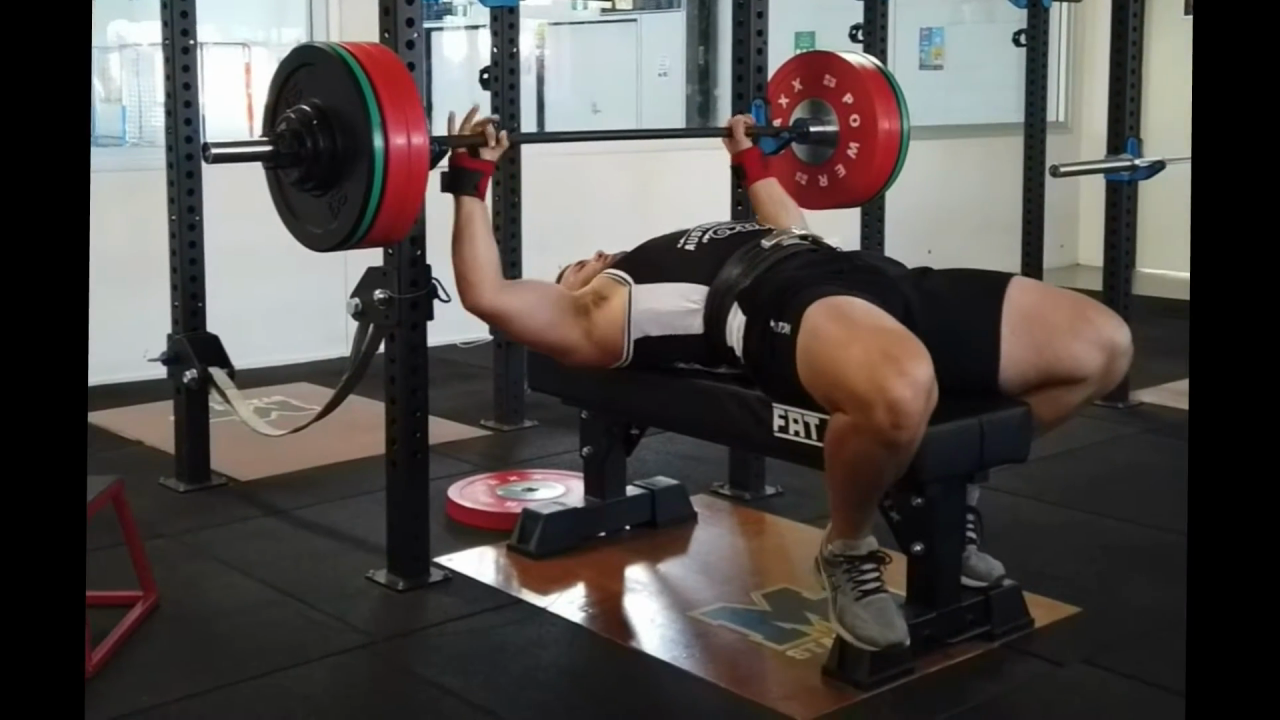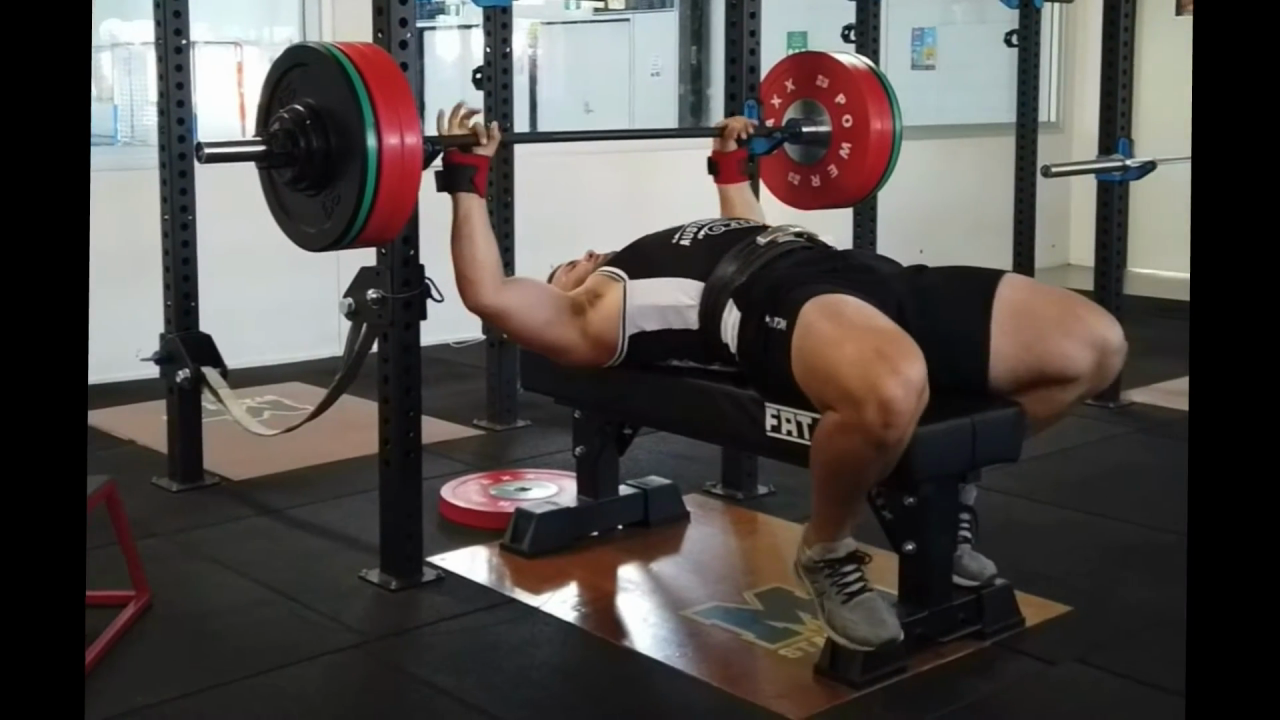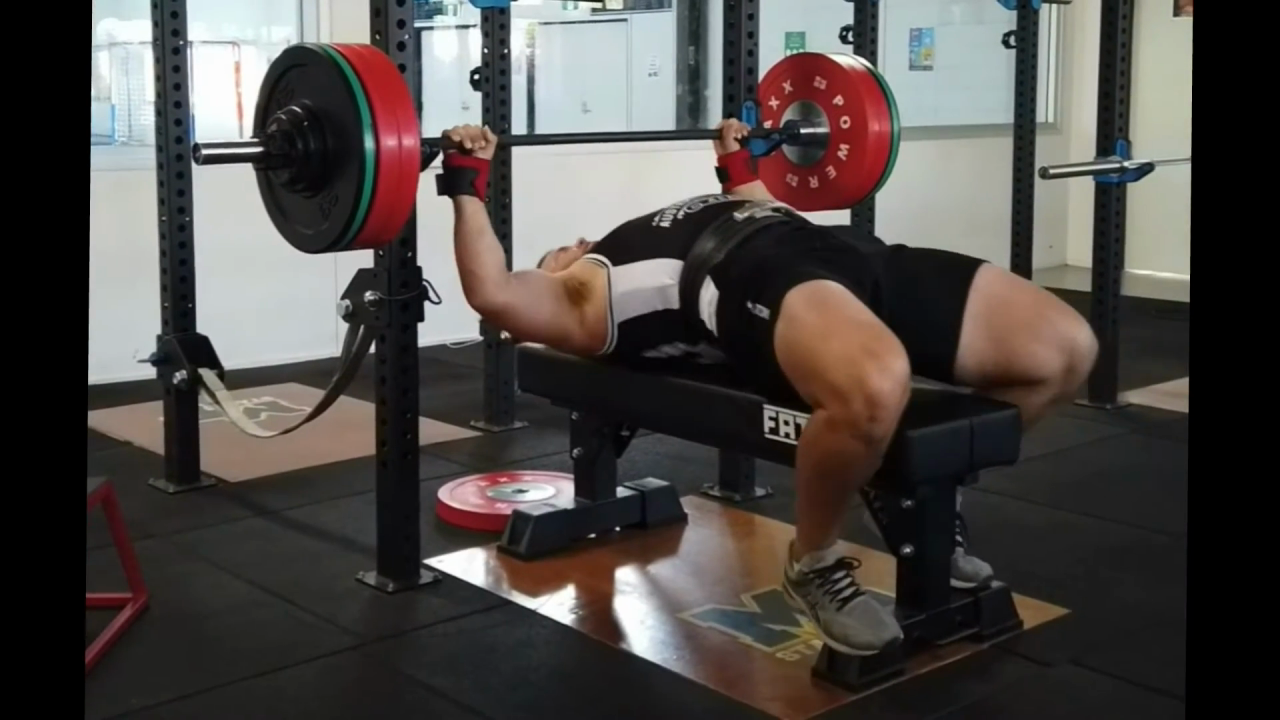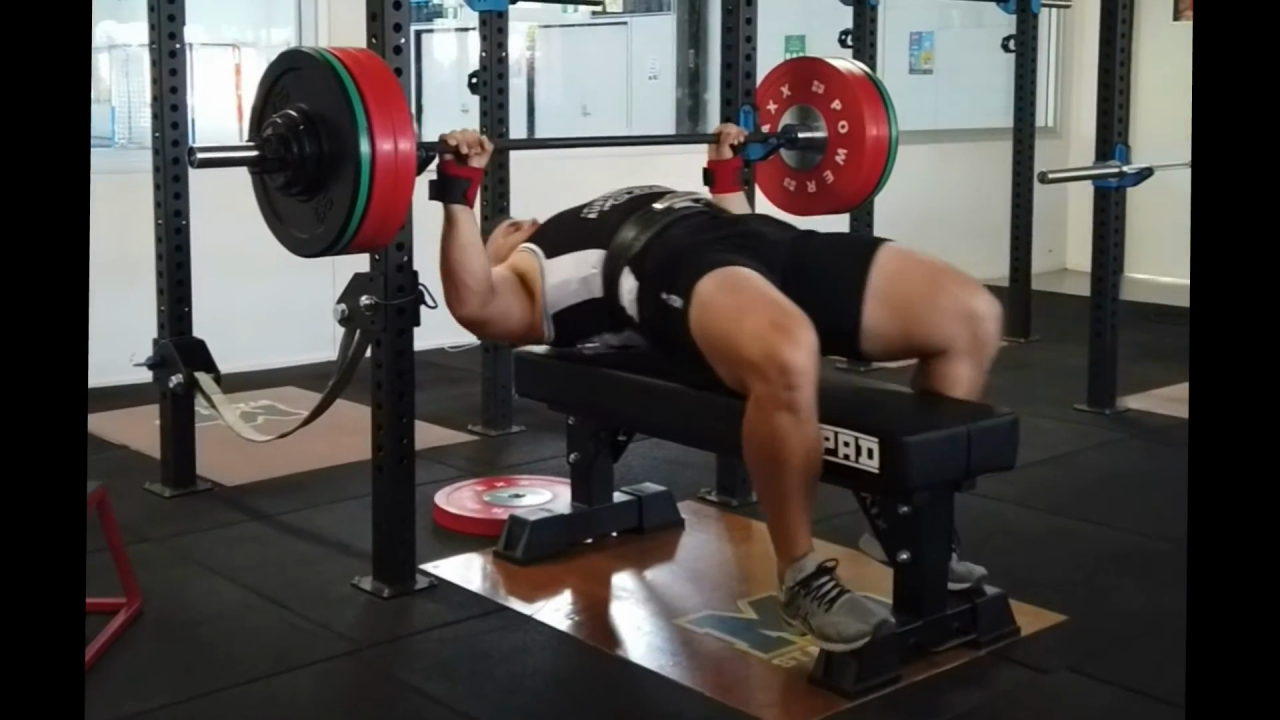
dt=0.3s
person 1, frame 1
left shoulder: (659, 272)
right shoulder: (590, 322)
left elbow: (790, 236)
right elbow: (488, 295)
left wrist: (750, 160)
right wrist: (470, 179)
left knee: (1102, 345)
right knee: (899, 392)
right ankle: (848, 550)
person 1, frame 2
left shoulder: (661, 277)
right shoulder: (587, 320)
left elbow: (749, 235)
right elbow: (488, 294)
left wrist: (730, 165)
right wrist: (467, 180)
left knee: (1094, 346)
right knee: (890, 393)
right ankle: (825, 552)
person 1, frame 3
left shoulder: (639, 260)
right shoulder: (579, 304)
left elbow: (757, 230)
right elbow: (492, 293)
left wrist: (736, 164)
right wrist: (465, 183)
left knee: (1065, 347)
right knee: (874, 386)
right ankle: (814, 563)
person 1, frame 4
left shoulder: (590, 229)
right shoulder: (520, 282)
right elbow: (473, 304)
left wrist: (725, 171)
right wrist: (458, 193)
left knee: (970, 313)
right knee: (786, 356)
right ankle: (802, 576)
